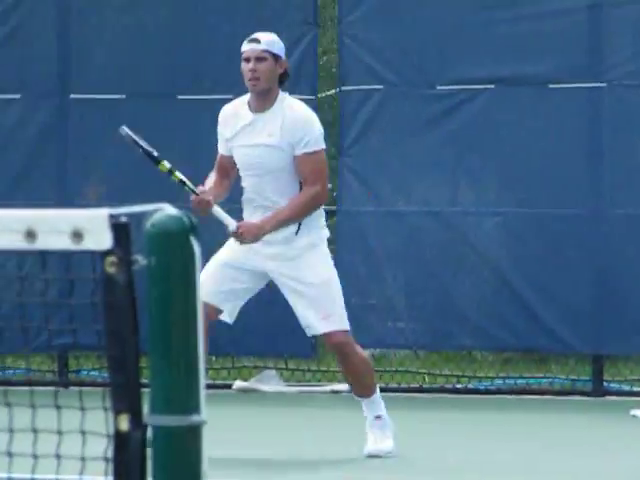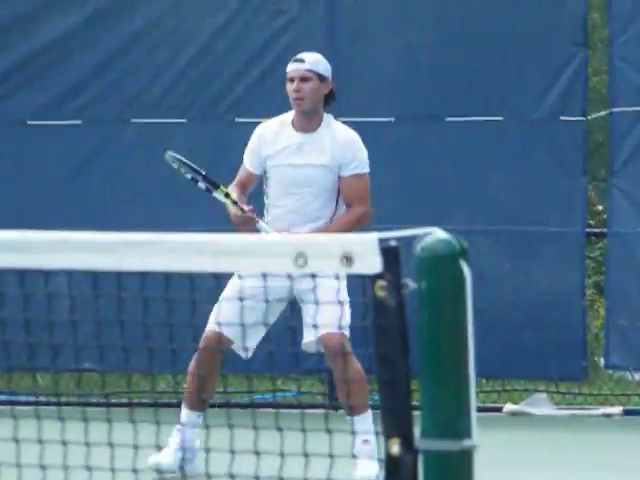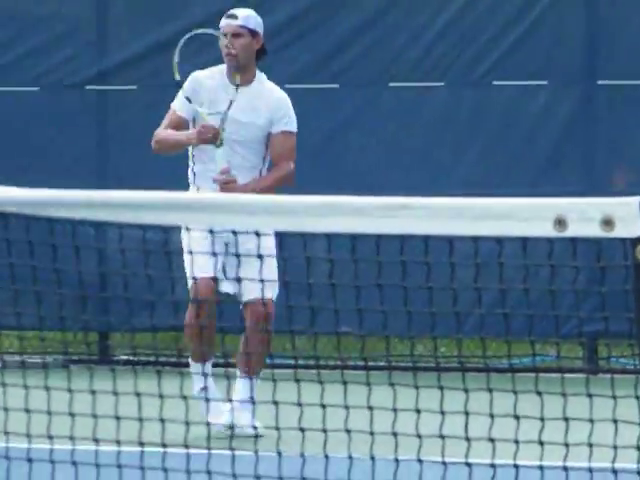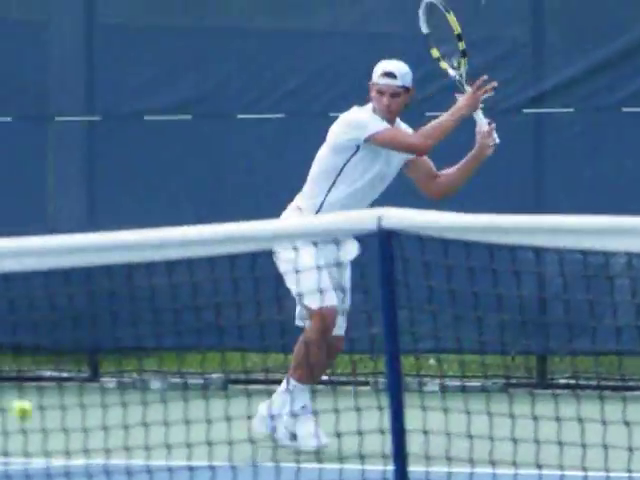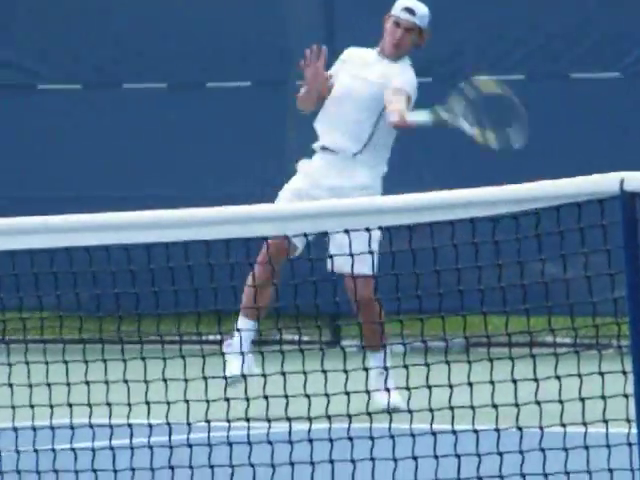
dt=0.5s
person 1, frame 1
left shoulder: (301, 120)
right shoulder: (229, 115)
left elbow: (317, 191)
right elbow: (223, 174)
left wrist: (265, 225)
right wrist: (208, 194)
left hip: (300, 243)
right hip: (248, 241)
left knee: (338, 339)
left ankle: (377, 420)
person 1, frame 2
left shoulder: (347, 142)
right shoulder: (266, 133)
left elbow: (360, 211)
right elbow: (238, 188)
right wrist: (237, 211)
left knee: (336, 348)
right knee: (212, 344)
right ankle: (183, 442)
person 1, frame 3
left shoulder: (277, 101)
right shoulder: (199, 83)
left elbow: (285, 170)
right elbow: (160, 140)
left wrist: (245, 190)
right wrist: (191, 137)
left hip: (250, 215)
left knee: (260, 312)
right knee: (204, 293)
left ankle: (243, 403)
right ankle: (203, 384)
person 1, frame 4
left shoulder: (400, 132)
right shoulder: (358, 119)
left elbow: (436, 188)
right elbow: (420, 147)
left wrist: (478, 154)
right wrist: (462, 108)
left hip: (336, 242)
right hip: (301, 236)
left knee: (331, 343)
right knee: (324, 316)
left ankle: (279, 412)
right ankle: (298, 410)
person 1, frame 5
left shoulder: (402, 77)
right shoulder: (352, 57)
left elbow: (398, 108)
right elbow: (306, 107)
left wrist: (397, 118)
right wrist: (315, 82)
left hip: (357, 186)
right hip: (315, 172)
left knee: (362, 291)
right knee: (274, 251)
left ankle: (379, 377)
right ankle: (240, 346)
